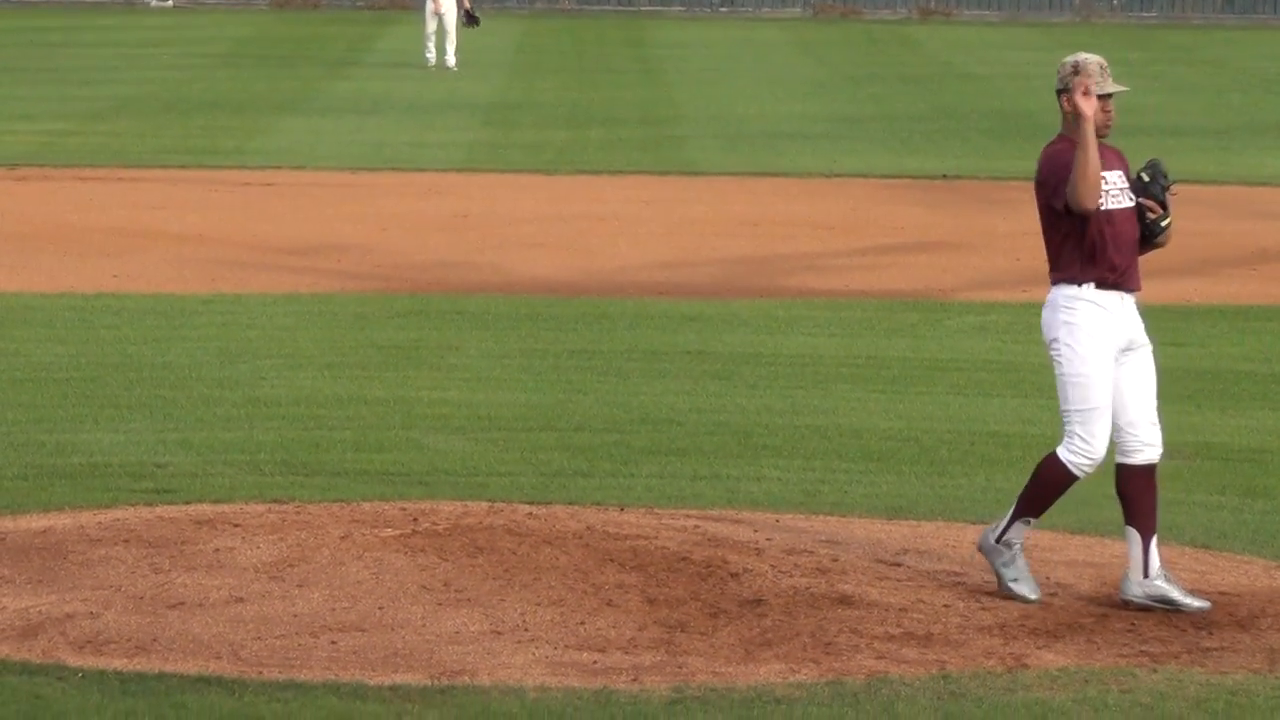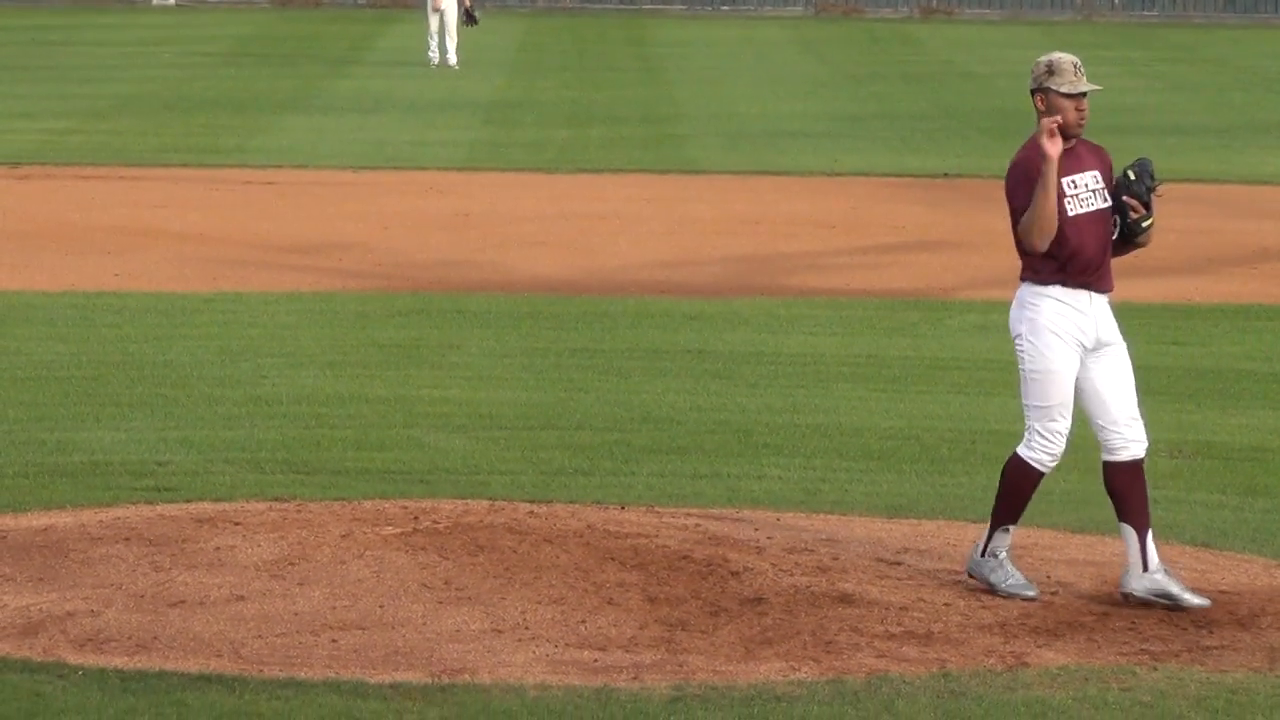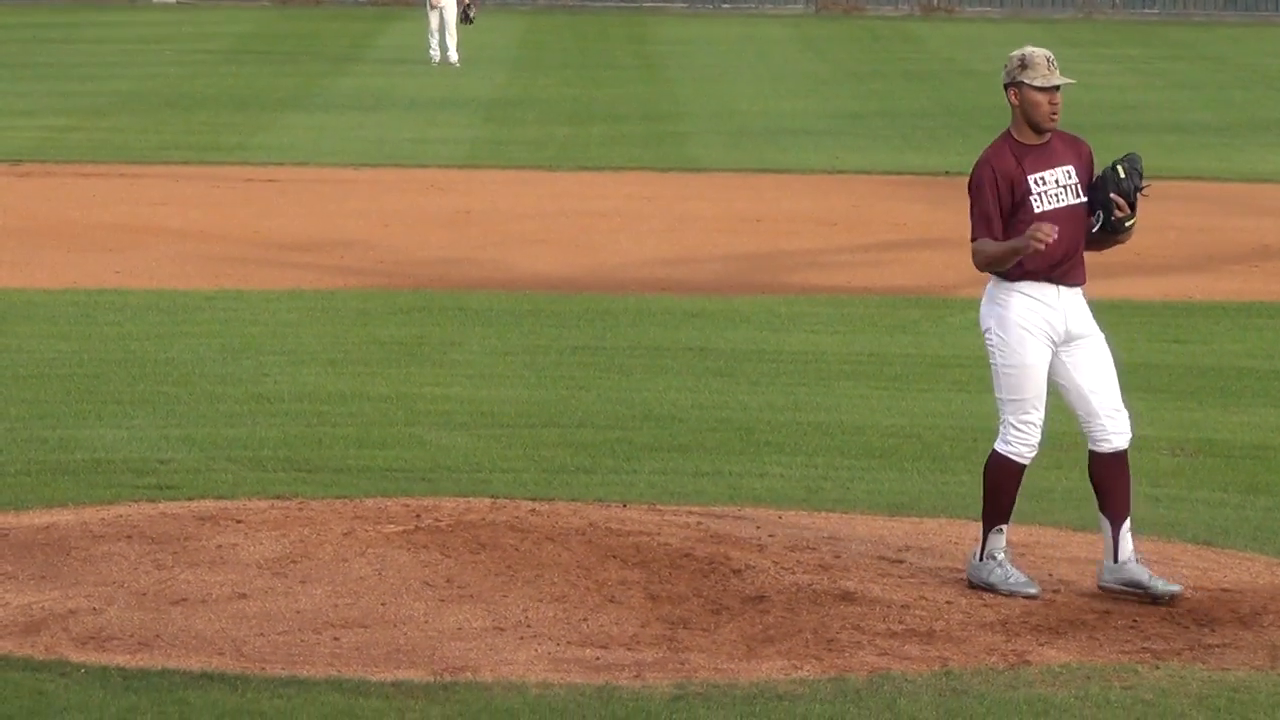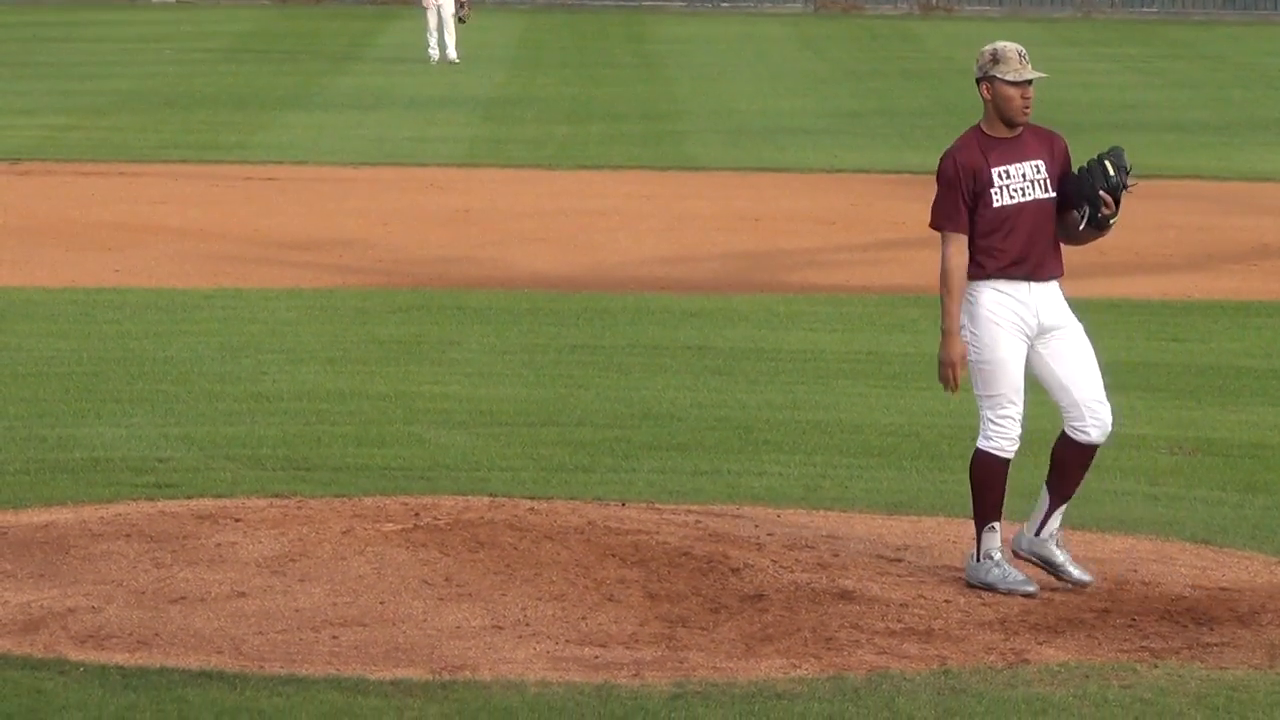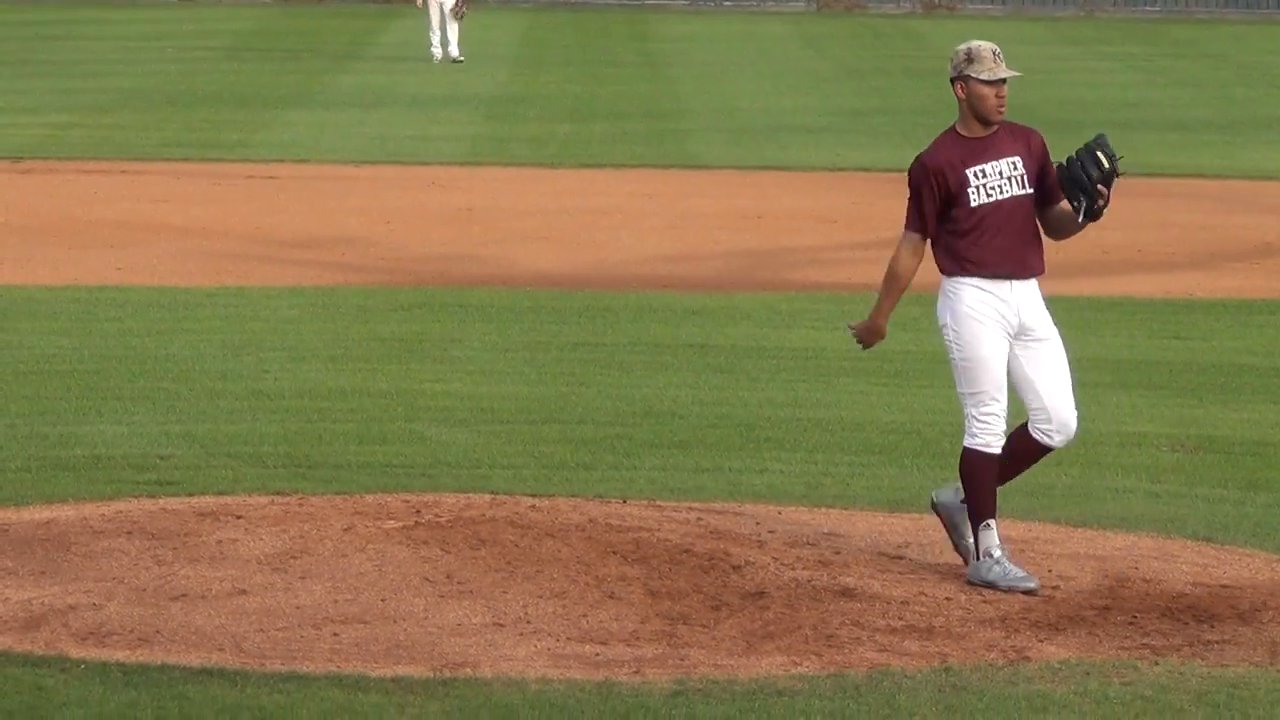
dt=0.1s
person 1, frame 1
left shoulder: (1113, 157)
right shoulder: (1061, 156)
right elbow: (1082, 207)
left wrist: (1151, 234)
right wrist: (1084, 127)
left hip: (1124, 313)
right hip: (1079, 312)
left knee: (1142, 444)
right knee: (1085, 448)
left ankle: (1145, 576)
right ankle: (1004, 539)
person 1, frame 2
left shoulder: (1097, 157)
right shoulder: (1028, 164)
right elbow: (1036, 240)
left wrist: (1136, 232)
right wrist: (1048, 163)
left hip: (1098, 312)
right hip: (1050, 310)
left knee: (1126, 439)
right knee: (1045, 441)
left ankle: (1145, 571)
right ankle: (991, 552)
person 1, frame 3
left shoulder: (1076, 151)
right shoulder: (993, 165)
left elbow: (1088, 238)
right elbow: (984, 254)
left wrist: (1120, 222)
right wrist: (1019, 244)
left hip: (1074, 306)
right hip: (1020, 307)
left knee: (1111, 428)
right knee: (1020, 435)
left ankle: (1121, 562)
right ankle: (990, 558)
person 1, frame 4
left shoulder: (1050, 145)
right shoulder: (961, 159)
left elbow: (1069, 232)
right elbow: (952, 250)
left wrist: (1101, 219)
right wrist: (950, 337)
left hip: (1049, 299)
right hip: (994, 302)
left knee: (1093, 418)
right knee: (1001, 431)
left ankle: (1040, 534)
right ankle: (987, 556)
person 1, frame 5
left shoulder: (1029, 142)
right shoulder: (937, 161)
left elbow: (1062, 225)
right elbow: (910, 245)
left wrist: (1092, 205)
right wrist: (878, 316)
left hip: (1029, 299)
right hip: (973, 300)
left knee: (1057, 424)
right knee: (986, 428)
left ankle: (963, 507)
right ankle: (986, 554)
